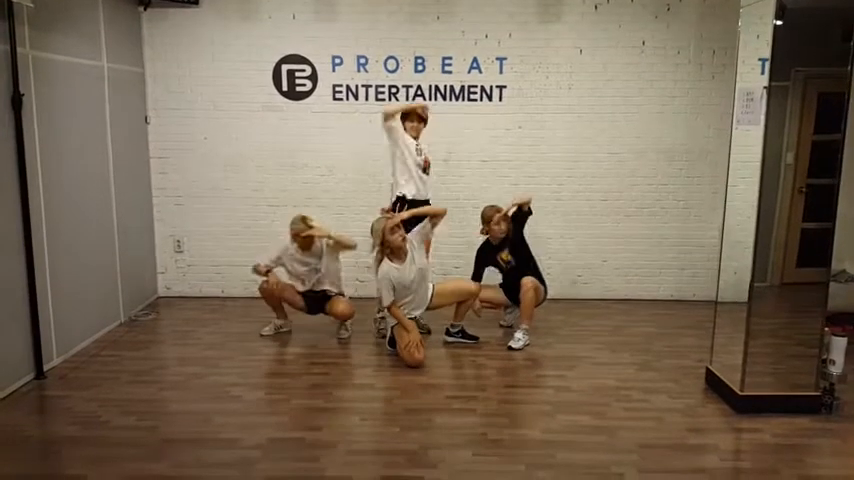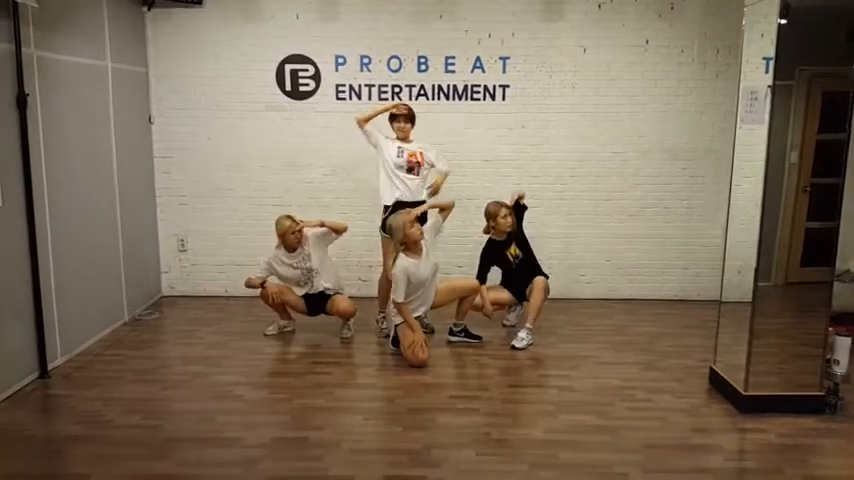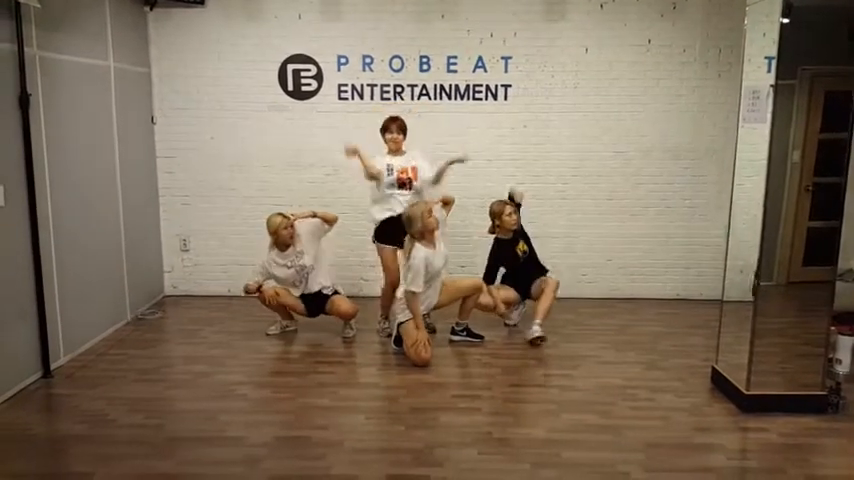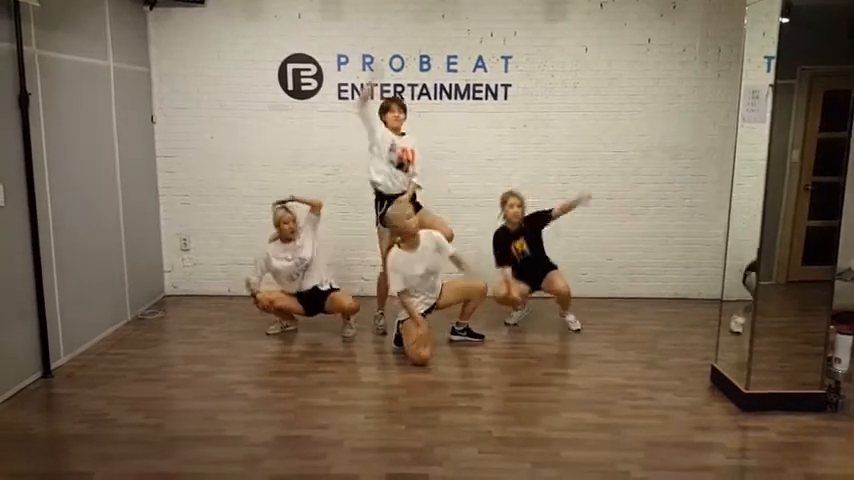
dt=0.3s
person 1, frame 1
left shoulder: (420, 146)
right shoulder: (398, 138)
right elbow: (387, 114)
right wrist: (413, 107)
left hip: (422, 205)
right hip: (405, 204)
right ankle: (382, 314)
person 1, frame 2
left shoulder: (423, 148)
right shoulder: (384, 144)
left elbow: (442, 167)
right elbow: (360, 121)
left wrist: (439, 180)
right wrist: (387, 107)
left hip: (418, 208)
right hip: (394, 208)
right knee: (390, 270)
left ankle: (419, 314)
right ankle: (381, 316)
person 1, frame 3
left shoulder: (416, 159)
right shoulder: (379, 161)
left elbow: (433, 179)
right elbow: (372, 176)
left wrist: (446, 164)
right wrist: (359, 154)
right hip: (387, 222)
right knee: (392, 280)
left ankle: (422, 315)
right ankle: (384, 319)
person 1, frame 4
left shoulder: (410, 141)
right shoulder: (378, 132)
left elbow: (413, 174)
right elbow: (363, 102)
left wrist: (409, 192)
right wrist: (369, 87)
left hip: (407, 199)
right hip: (386, 200)
left knee: (446, 234)
right knee: (389, 266)
right ankle: (379, 313)
person 2, frame 1
left shoulder: (415, 239)
right shoulder: (385, 271)
left elbow: (441, 211)
right elbow: (390, 306)
left wrist: (409, 213)
right wrist: (411, 331)
left hip: (425, 295)
right hip: (404, 312)
left knee: (473, 289)
right knee: (415, 360)
left ankle: (454, 330)
right ankle: (397, 335)
person 2, frame 2
left shoulder: (427, 235)
right shoulder: (402, 266)
left elbow: (450, 205)
right elbow: (399, 304)
left wrist: (427, 205)
right wrist: (417, 331)
left hip: (429, 295)
right hip: (407, 311)
left knee: (473, 286)
right knee: (419, 359)
left ankle: (457, 330)
right ankle: (400, 335)
person 2, frame 3
left shoulder: (435, 230)
right shoulder: (419, 256)
left elbow: (450, 201)
right elbow: (411, 295)
left wrist: (439, 200)
right wrist: (421, 329)
left hip: (433, 294)
right hip: (410, 308)
left knee: (477, 285)
right knee: (422, 358)
left ankle: (459, 329)
right ankle: (403, 332)
person 2, frame 4
left shoulder: (433, 237)
right shoulder: (395, 258)
left elbow: (453, 256)
right elbow: (403, 297)
left wrist: (465, 267)
right wrist: (420, 324)
left hip: (435, 293)
right hip: (412, 306)
left knee: (480, 287)
right knee: (421, 357)
left ankle: (459, 329)
right ankle: (404, 330)
person 3, frame 1
left shoulder: (514, 229)
right shoulder: (484, 250)
left elbow: (527, 201)
right elbow: (476, 279)
left wrist: (509, 208)
right wrist: (474, 300)
left hip: (534, 289)
right hip: (509, 290)
left knee: (527, 281)
left ankle: (523, 333)
right ankle: (511, 308)
person 3, frame 2
left shoulder: (515, 226)
right shoulder: (489, 249)
left elbow: (520, 196)
right elbow: (481, 279)
left wrist: (516, 198)
right wrist: (486, 302)
left hip: (532, 284)
right hip: (511, 288)
left knee: (540, 282)
right knee: (475, 302)
left ankle: (527, 332)
right ankle: (514, 306)
person 3, frame 3
left shoulder: (516, 226)
right shoulder: (498, 249)
left elbow: (515, 195)
right elbow: (488, 280)
left wrist: (514, 195)
right wrist: (498, 303)
left hip: (536, 281)
right hip: (513, 286)
left knee: (552, 282)
right knee: (482, 302)
left ankle: (536, 327)
right ankle: (516, 305)
person 3, frame 4
left shoulder: (533, 221)
right shoulder: (500, 236)
left elbow: (556, 212)
right elbow: (504, 265)
left wrist: (577, 201)
right wrist: (512, 287)
left hip: (545, 270)
right hip: (521, 276)
left knee: (562, 289)
right knee: (499, 294)
left ankle: (566, 314)
right ankle: (520, 307)
person 4, frame 1
left shoulder: (326, 243)
right shoulder: (287, 250)
left elbow: (352, 245)
right elbow: (258, 268)
left wrist: (328, 235)
right wrist: (269, 273)
left hip: (330, 295)
right hip: (305, 296)
left knee: (344, 311)
right knee: (266, 288)
left ankle: (344, 321)
right ankle: (282, 320)
person 4, frame 2
left shoulder: (313, 238)
right shoulder: (275, 259)
left elbow: (343, 228)
right elbow: (249, 282)
left wrist: (319, 223)
right wrist: (265, 284)
left hip: (328, 295)
right hip: (304, 300)
left knee: (347, 309)
right knee: (267, 293)
left ankle: (347, 321)
right ankle: (285, 321)
person 4, frame 3
left shoulder: (306, 235)
right shoulder: (270, 261)
left elbow: (333, 219)
right elbow: (248, 287)
left wrist: (311, 214)
right wrist: (261, 288)
left hip: (325, 294)
right hip: (302, 301)
left knee: (348, 311)
right knee: (265, 295)
left ankle: (348, 321)
right ankle: (287, 320)
person 4, frame 4
left shoulder: (307, 231)
right shoulder: (270, 252)
left elbow: (318, 204)
right elbow: (251, 281)
left wrist: (293, 199)
right wrist: (256, 294)
left hip: (324, 292)
right hip: (299, 299)
left knee: (351, 307)
right knee: (262, 302)
left ankle: (347, 319)
right ankle: (288, 320)
